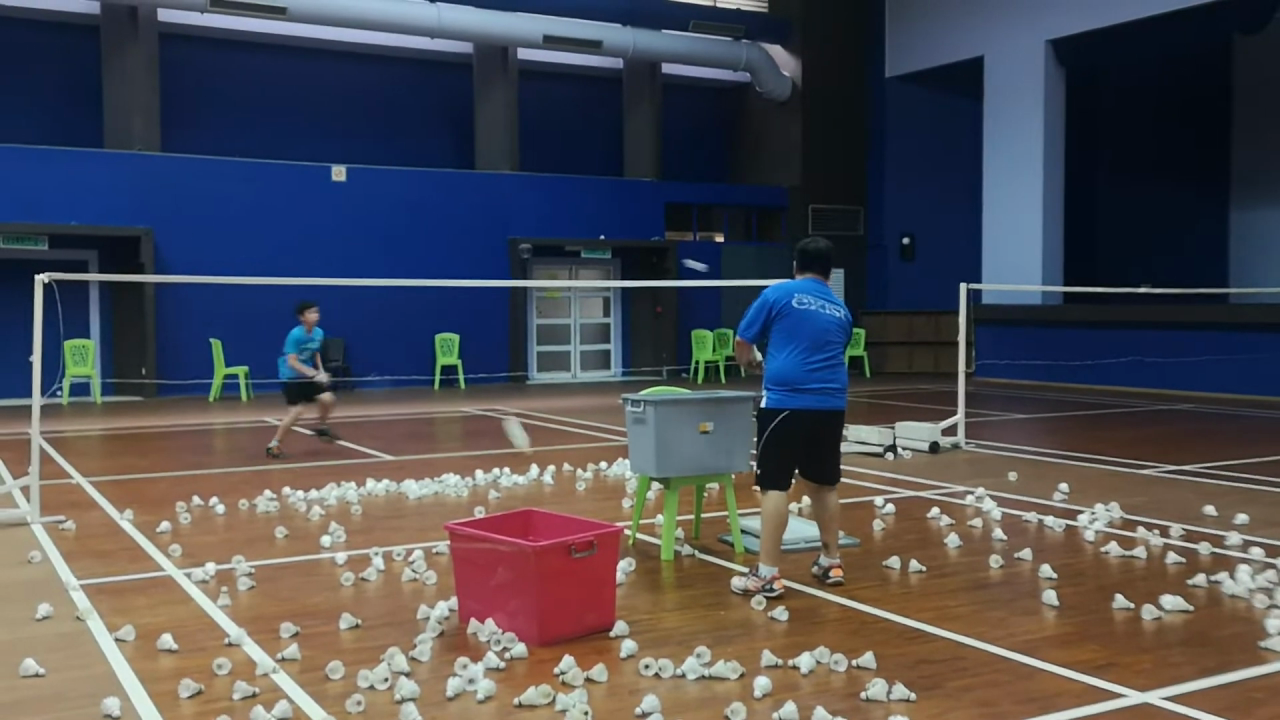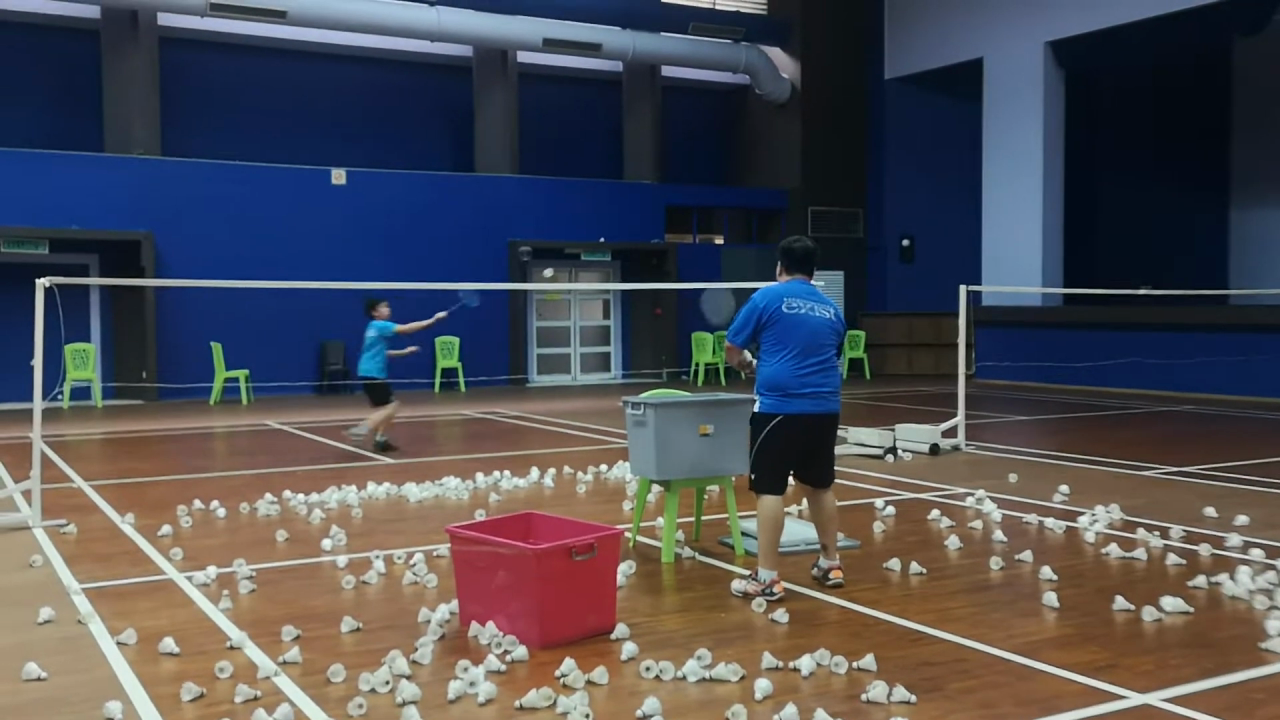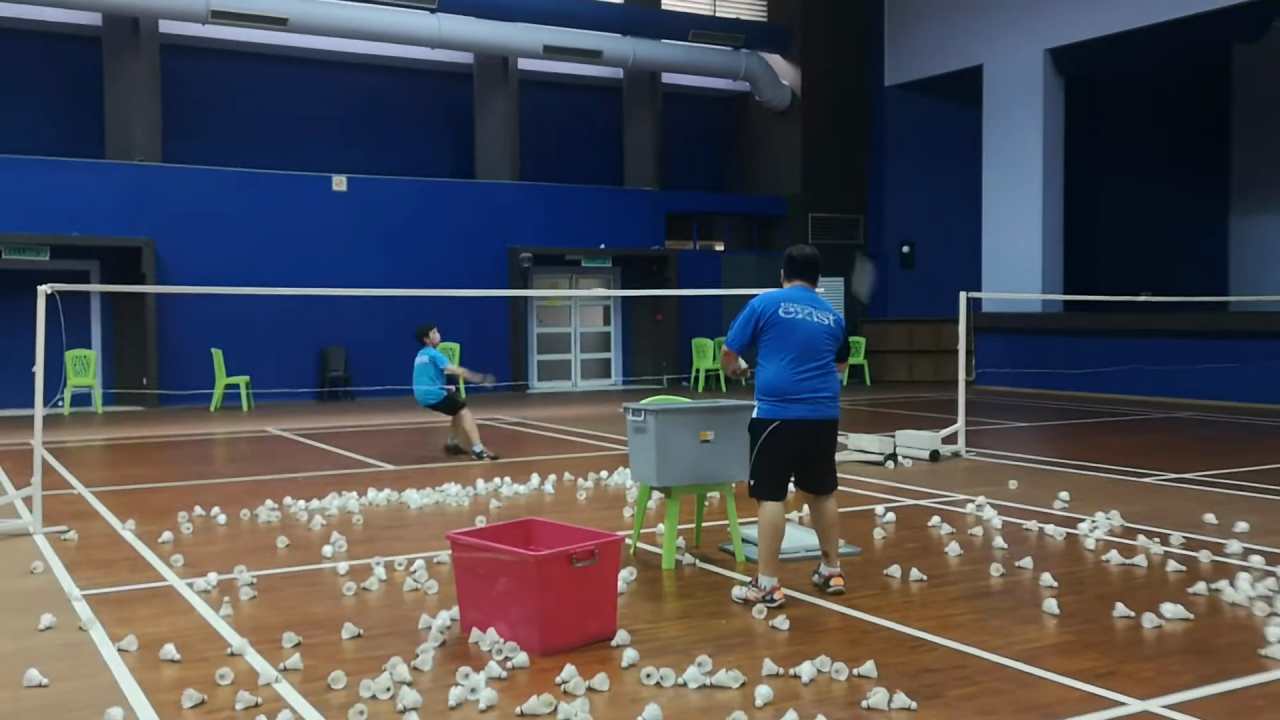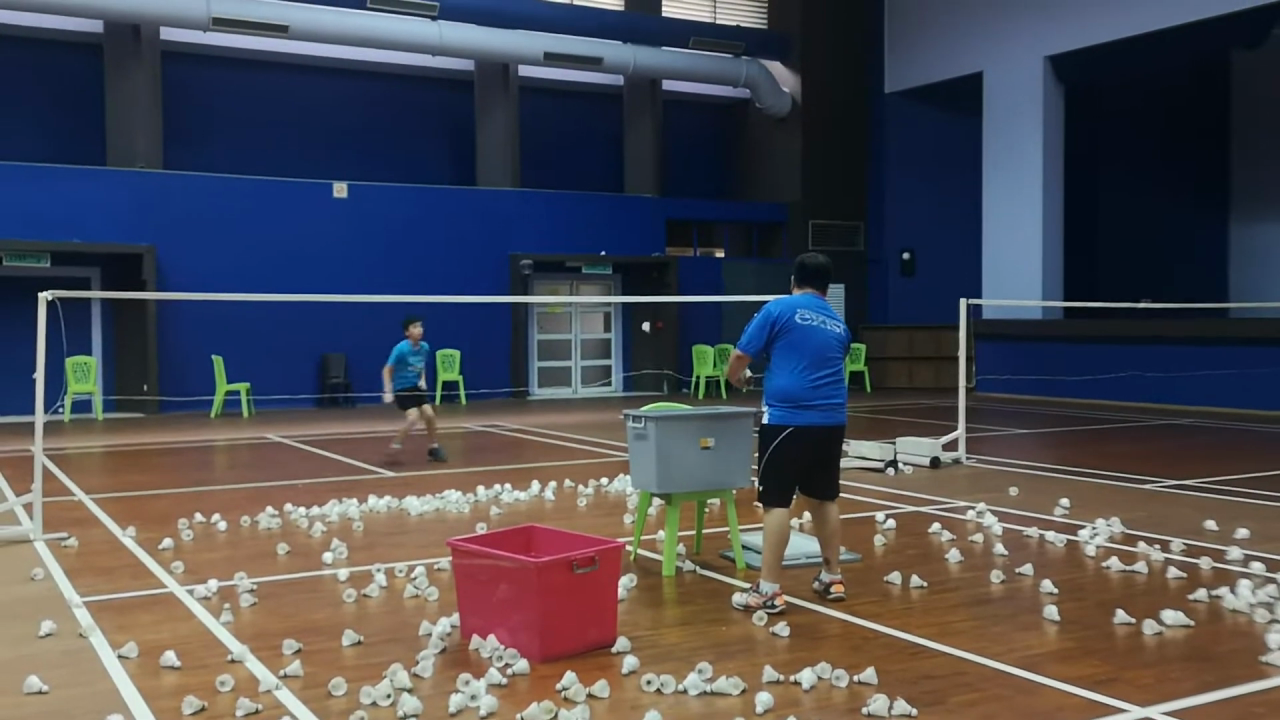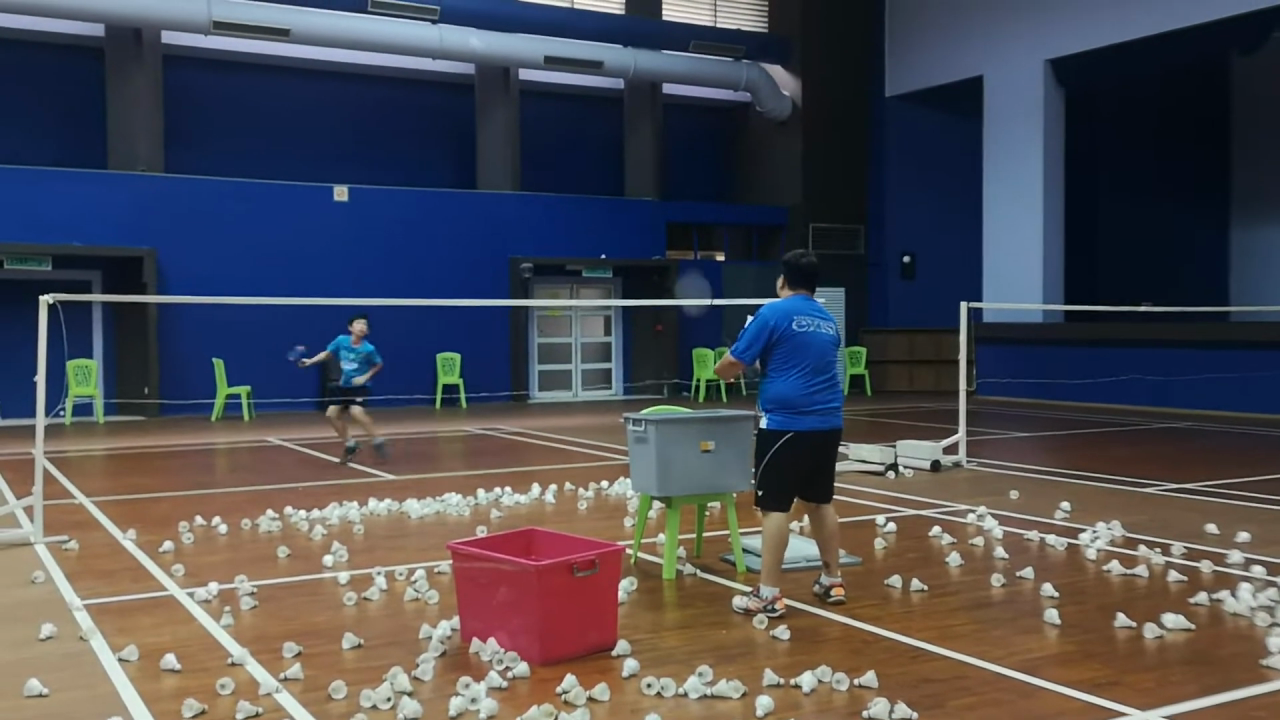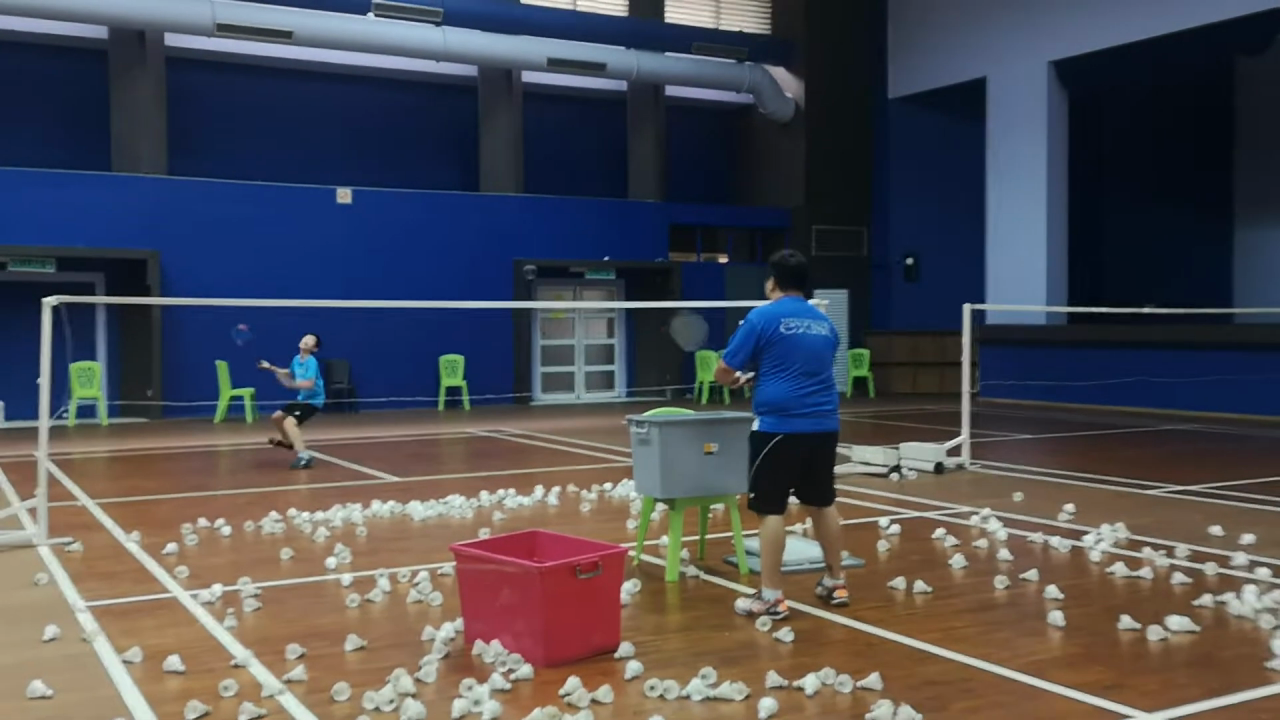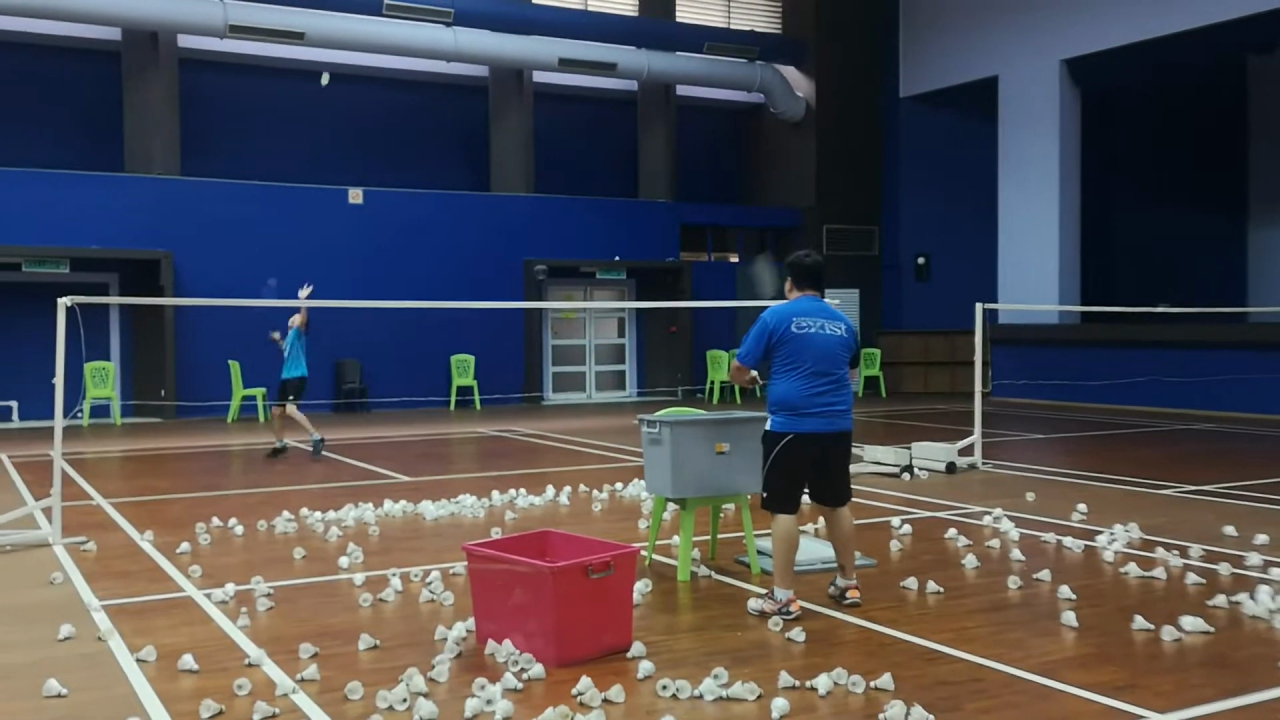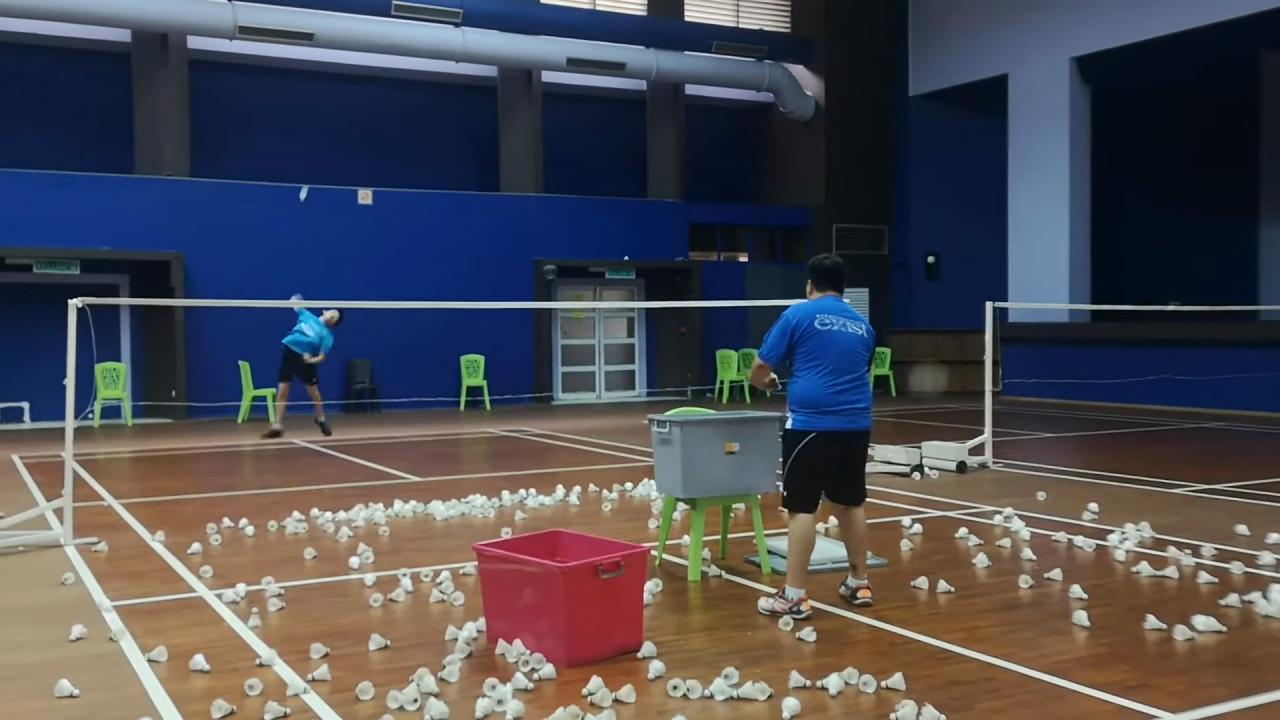
dt=0.3s
person 1, frame 1
left shoulder: (778, 294)
right shoulder: (841, 310)
left elbow: (741, 343)
left wrist: (751, 361)
left hip: (786, 403)
right hip: (831, 405)
left knee: (774, 486)
right knee: (824, 484)
left ankle: (767, 574)
right ankle: (831, 562)
person 1, frame 2
left shoulder: (767, 298)
right shoulder: (832, 310)
left elbow: (732, 348)
left wrist: (743, 363)
left hip: (779, 406)
right hip: (825, 408)
left knee: (769, 490)
right knee: (820, 486)
left ankle: (767, 578)
right ankle: (831, 564)
person 1, frame 3
left shoulder: (765, 304)
right shoulder: (832, 317)
left elbow: (729, 353)
left wrist: (734, 370)
left hip: (777, 413)
right hip: (823, 415)
left knee: (770, 496)
right knee: (821, 493)
left ankle: (767, 584)
right ankle: (831, 571)
person 1, frame 4
left shoulder: (778, 309)
right shoulder: (839, 326)
left elbow: (740, 356)
left wrist: (736, 378)
left hip: (787, 419)
right hip: (831, 421)
left knee: (776, 502)
right knee: (824, 499)
left ankle: (768, 591)
right ankle: (833, 577)
person 1, frame 5
left shoulder: (773, 314)
right shoulder: (829, 322)
left elbow: (731, 366)
left wrist: (723, 372)
right wrist: (764, 365)
left hip: (786, 424)
right hip: (828, 423)
left knee: (775, 507)
right knee: (821, 502)
left ankle: (768, 595)
right ankle: (832, 581)
person 1, frame 6
left shoulder: (762, 317)
right shoulder: (824, 323)
left elbow: (724, 371)
left wrist: (732, 380)
left hip: (779, 427)
right hip: (824, 426)
left knee: (770, 509)
right knee: (823, 504)
left ankle: (771, 597)
right ankle: (835, 583)
person 1, frame 7
left shoulder: (776, 317)
right shoulder: (844, 324)
left elbow: (738, 370)
left wrist: (748, 380)
left hip: (791, 427)
right hip: (837, 427)
left knee: (783, 509)
right knee: (836, 504)
left ankle: (783, 597)
right ankle: (848, 584)
person 1, frame 8
left shoulder: (798, 314)
right shoulder: (862, 325)
left elbow: (760, 367)
left wrist: (764, 382)
left hip: (812, 424)
right hip: (856, 425)
left knee: (801, 508)
right knee: (850, 504)
left ankle: (794, 596)
right ankle: (859, 583)
